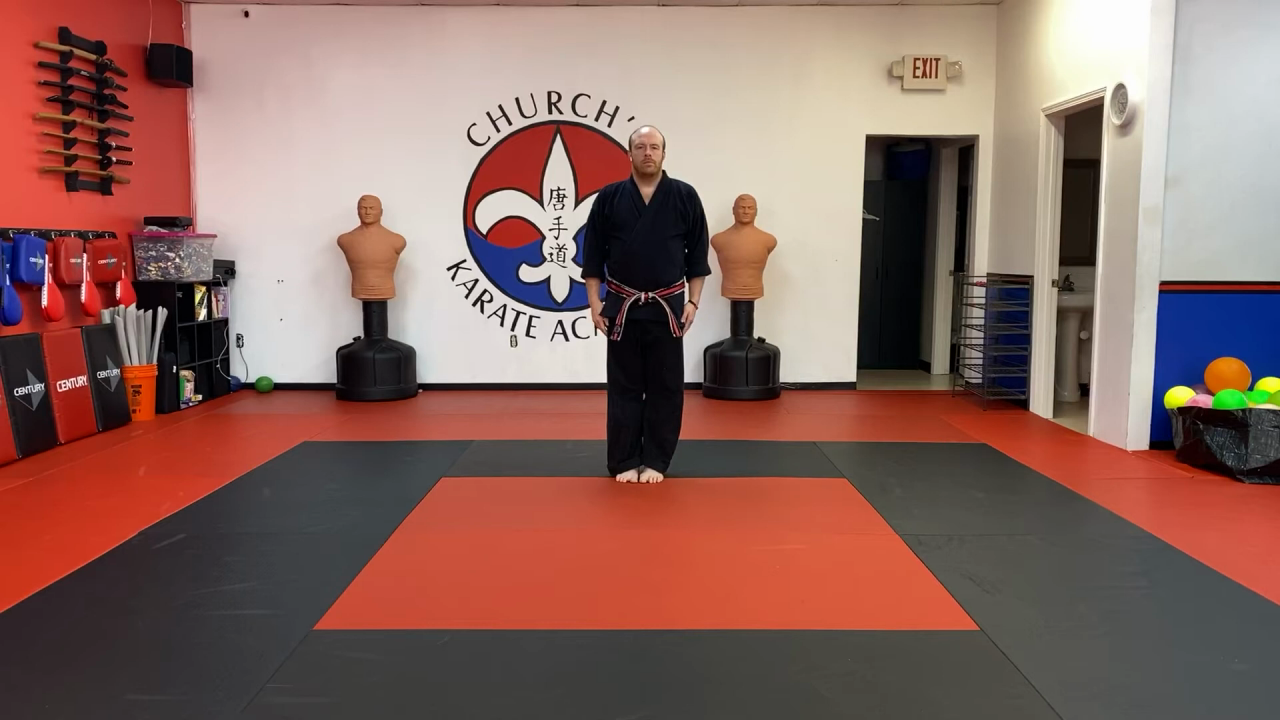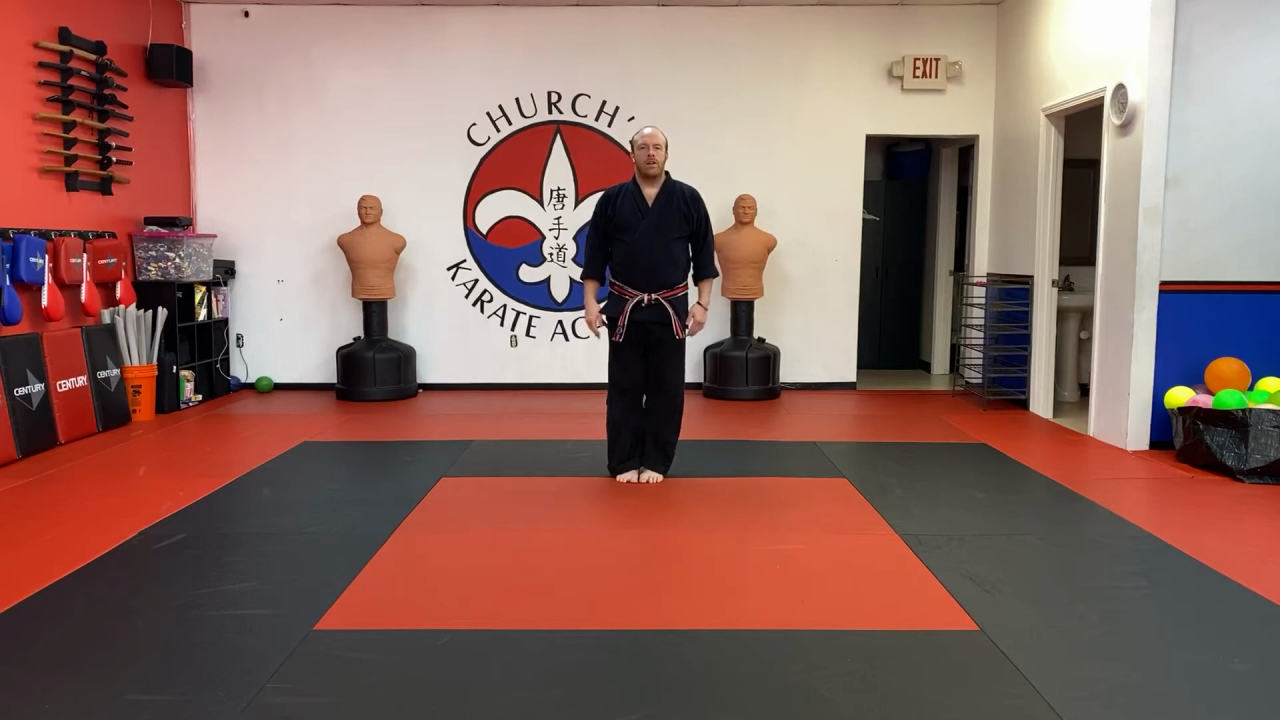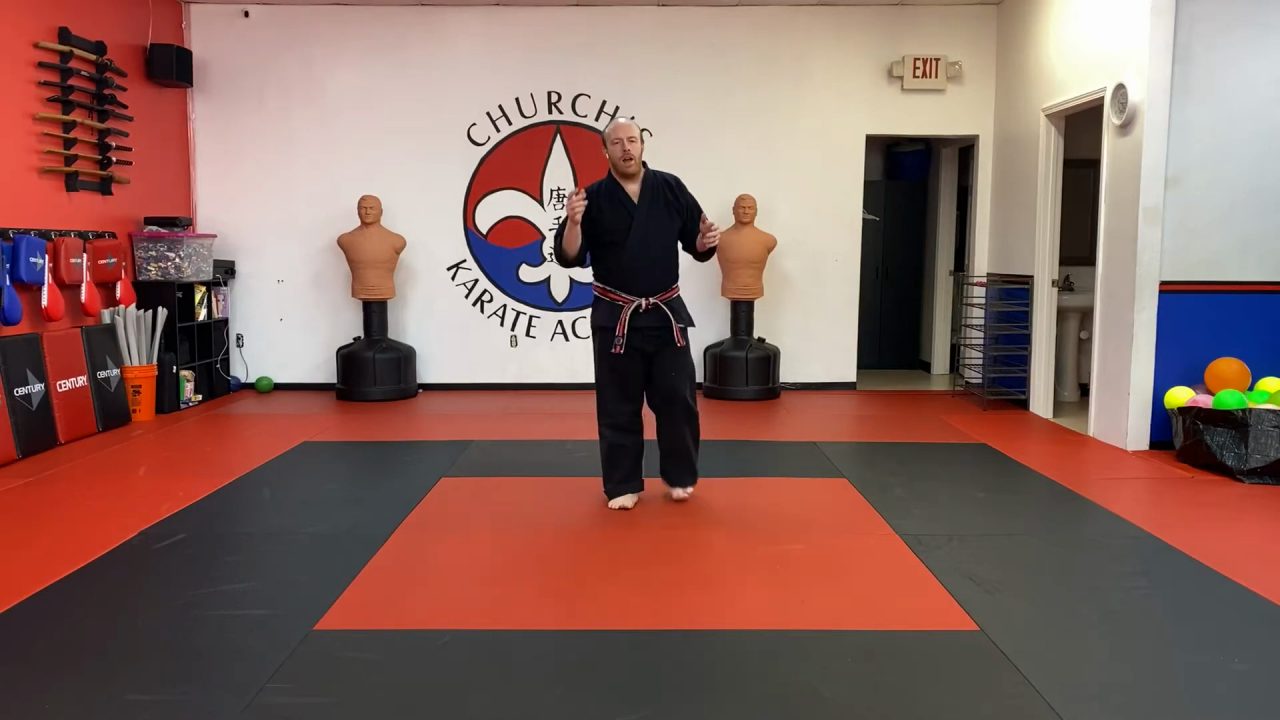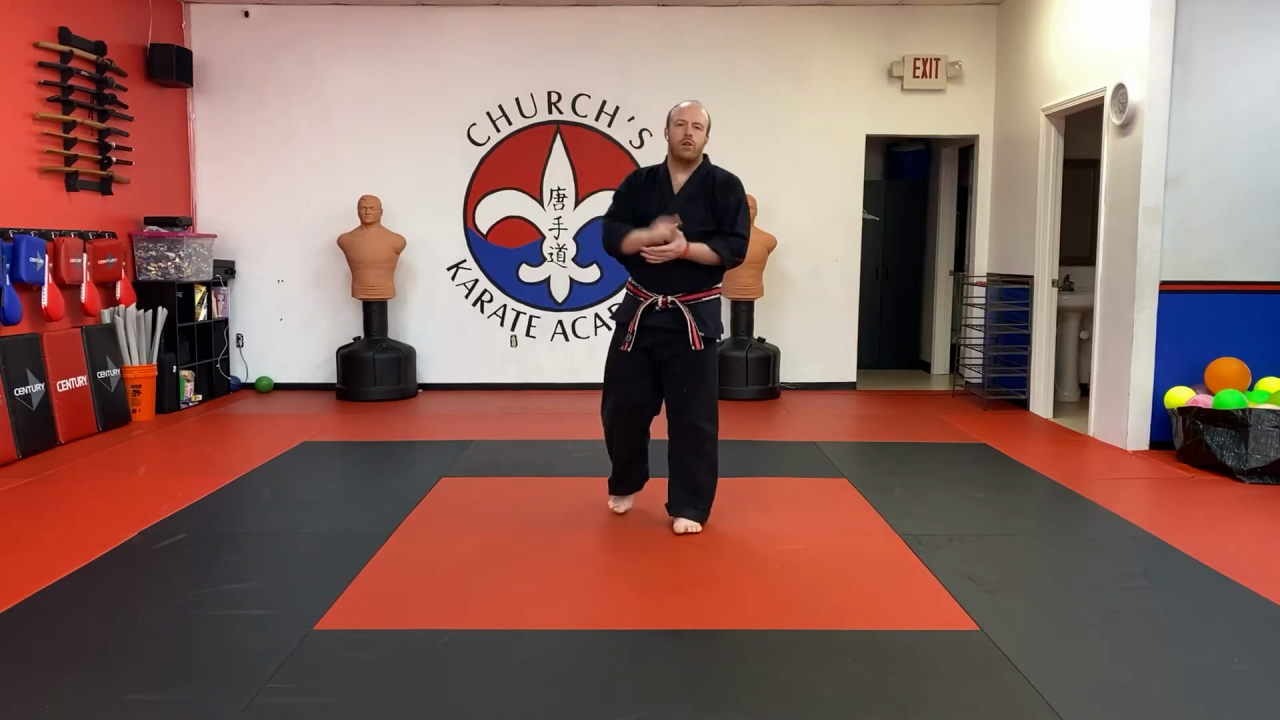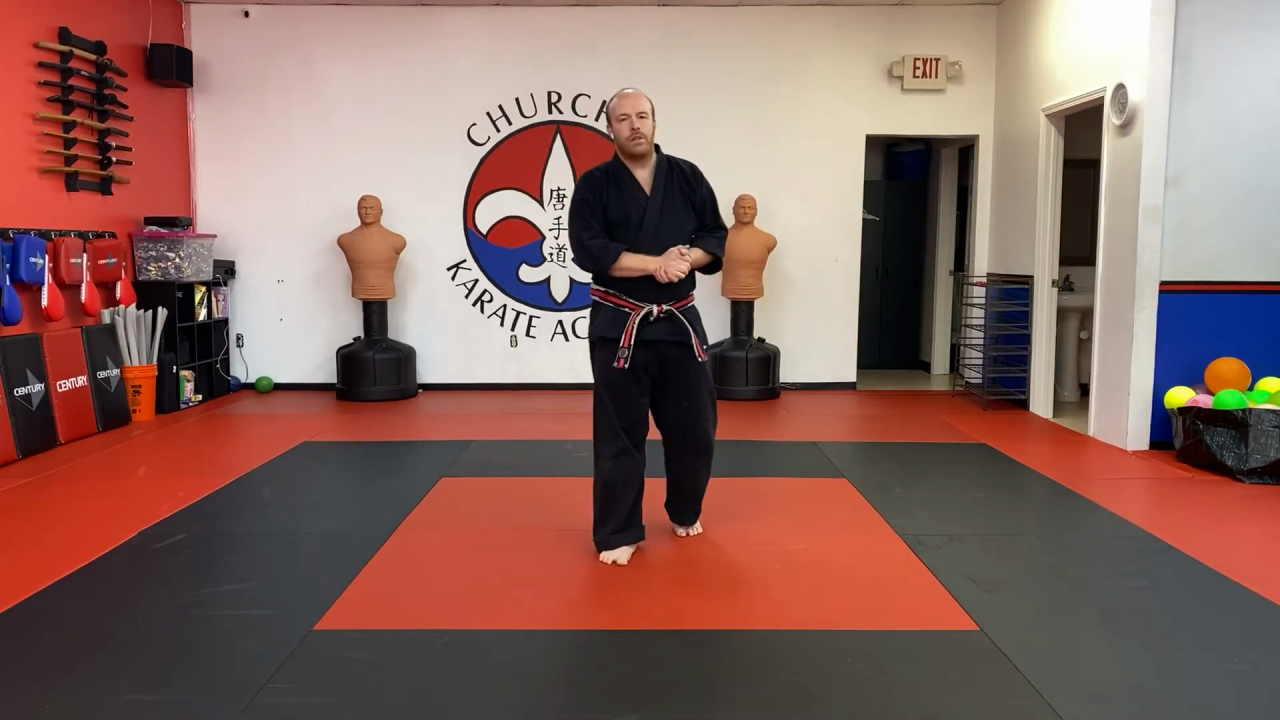
dt=1s
person 1, frame 1
left shoulder: (684, 197)
right shoulder: (609, 198)
left elbow: (697, 254)
right elbow: (593, 254)
left wrist: (692, 301)
right wrist: (595, 302)
left hip: (667, 307)
right hip: (623, 307)
left knee: (665, 387)
right knee: (624, 387)
left ankle: (655, 461)
right ankle: (625, 462)
person 1, frame 2
left shoulder: (688, 199)
right shoulder: (612, 199)
left elbow: (704, 256)
right elbow: (595, 256)
left wrist: (702, 303)
right wrist: (591, 301)
left hip: (670, 309)
right hip: (624, 308)
left knee: (666, 391)
right knee: (624, 389)
left ankle: (655, 462)
right ankle: (625, 462)
person 1, frame 3
left shoulder: (671, 189)
right shoulder: (593, 197)
left elbow: (694, 244)
right elbow: (570, 257)
left wrist: (707, 240)
right wrist: (573, 223)
left hip: (666, 312)
right hip: (615, 315)
left knee: (677, 400)
right knee: (618, 406)
left ankle: (679, 476)
right ankle: (623, 484)
person 1, frame 4
left shoulder: (725, 185)
right shoulder: (640, 184)
left elbow: (733, 248)
right elbow: (613, 237)
left wrist: (684, 249)
right wrist: (648, 236)
left hip: (694, 315)
right hip: (640, 312)
left knee: (693, 416)
right knee: (625, 405)
left ankle: (689, 506)
right ankle: (626, 484)
person 1, frame 5
left shoulder: (687, 176)
right shoulder: (594, 184)
left elbow: (715, 237)
right elbow: (590, 250)
left wrist: (687, 259)
right wrist: (656, 263)
left hip: (678, 322)
right hip: (618, 324)
left knee: (693, 426)
right knee: (619, 433)
left ankle: (685, 511)
right ankle: (619, 533)
